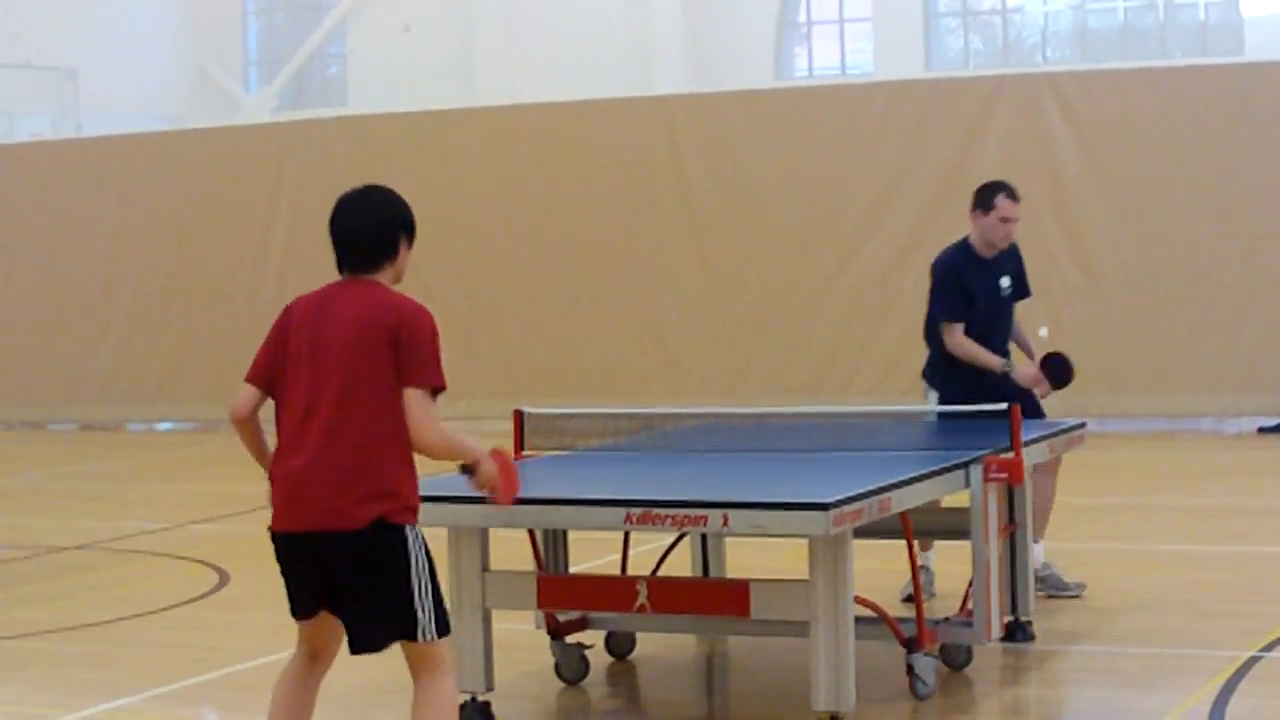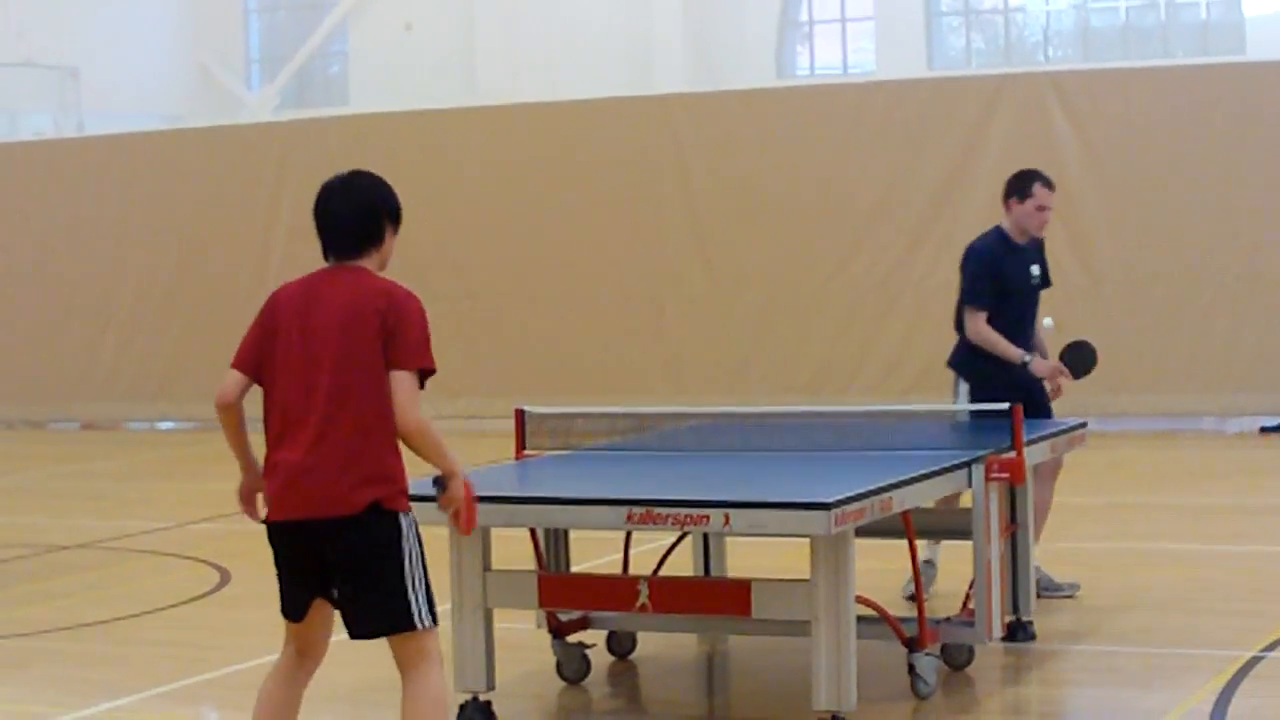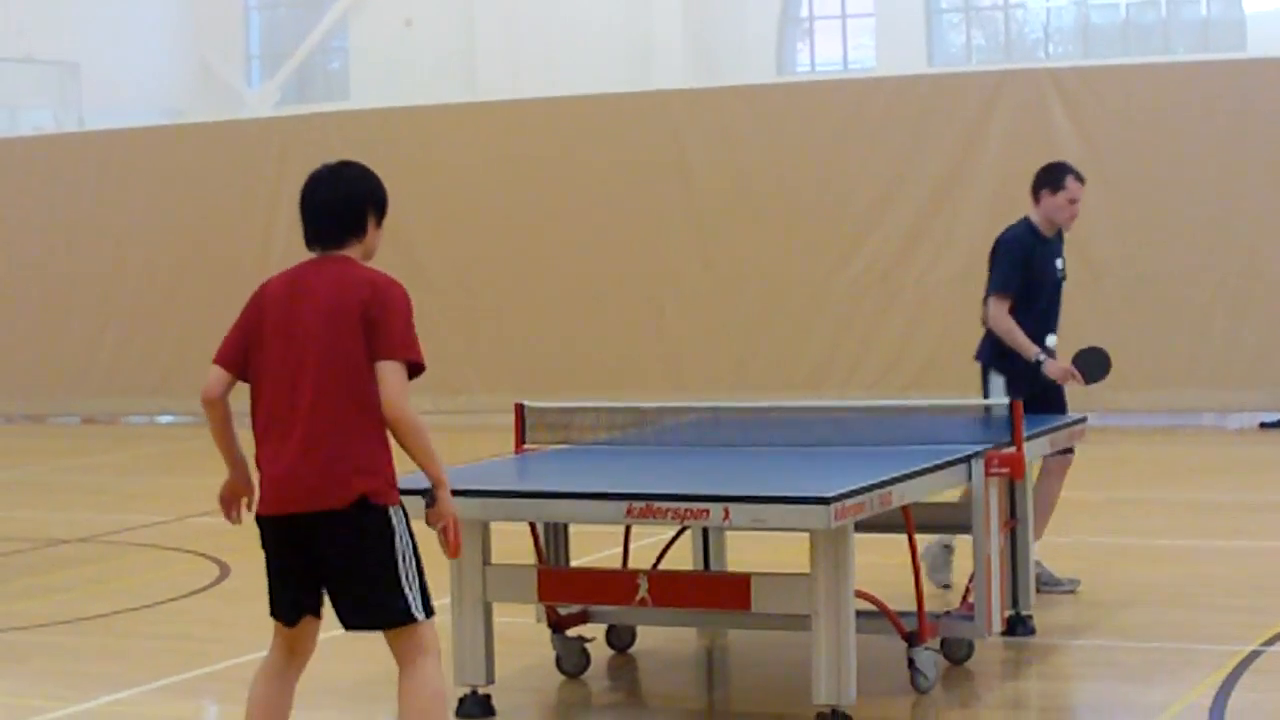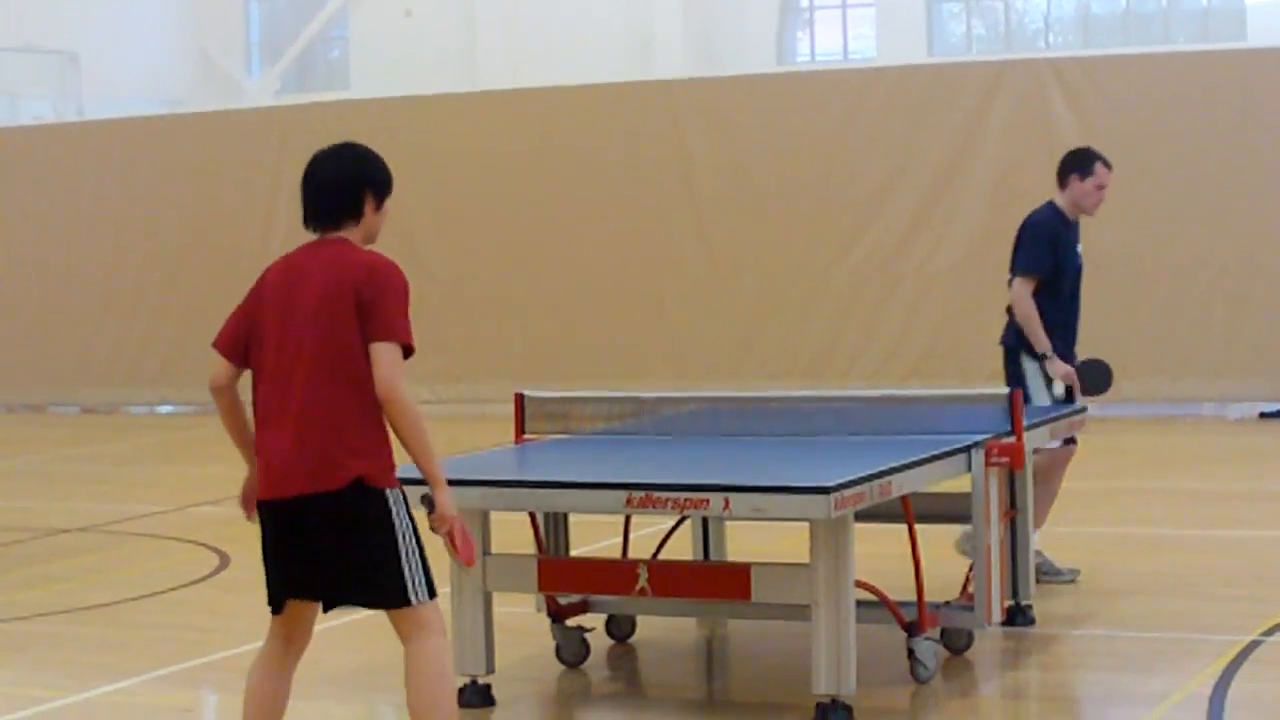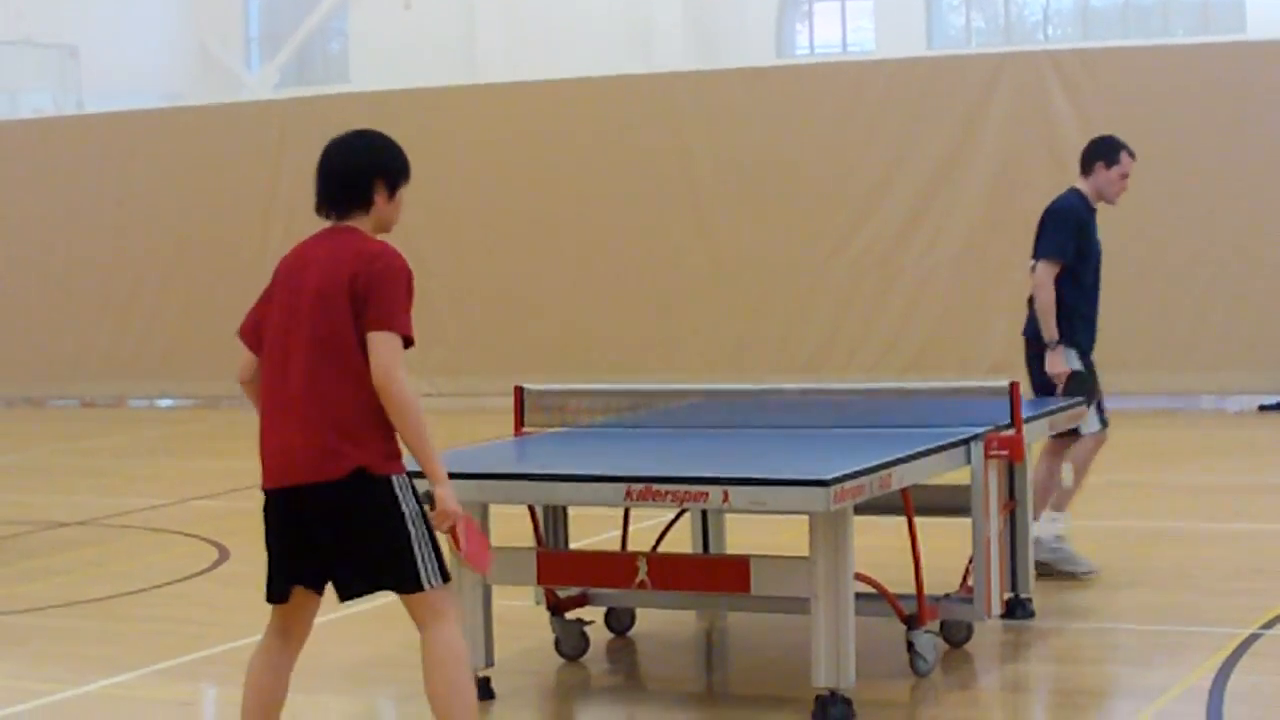
dt=0.1s
person 1, frame 1
left shoulder: (297, 313)
right shoulder: (409, 318)
left elbow: (242, 412)
right elbow: (424, 435)
right wrist: (478, 453)
left hip: (295, 516)
right hip: (374, 517)
left knee: (314, 649)
right knee: (433, 665)
person 1, frame 2
left shoulder: (284, 300)
right shoulder: (396, 303)
left elbow: (227, 396)
right elbow: (406, 416)
left wrist: (251, 469)
right wrist: (453, 471)
left hip: (290, 507)
right hip: (368, 506)
left knee: (302, 649)
right knee: (422, 657)
person 1, frame 3
left shoulder: (270, 294)
right shoulder: (381, 293)
left elbow: (212, 391)
right elbow: (394, 408)
left wrist: (237, 470)
right wrist: (440, 483)
left hip: (281, 502)
right hip: (357, 499)
left knee: (290, 647)
right knee: (418, 649)
person 1, frame 4
left shoulder: (273, 277)
right shoulder: (378, 274)
left elbow: (220, 382)
right elbow: (390, 389)
left wrist: (256, 462)
right wrist: (437, 479)
left hip: (279, 485)
right hip: (352, 480)
left knee: (287, 635)
right knee: (424, 629)
person 1, frame 5
left shoulder: (292, 264)
right shoulder: (381, 263)
left elbow: (249, 372)
right elbow: (387, 378)
right wrist: (439, 477)
left hip: (287, 475)
right hip: (358, 470)
left knee: (286, 626)
right knee: (439, 614)
person 2, frame 1
left shoulder: (1010, 255)
right shoulder: (949, 265)
right elbow: (953, 340)
left wrist: (1034, 359)
right wrist: (1010, 371)
left hip: (1002, 378)
right hip: (951, 382)
left knee: (1047, 456)
left ankle: (1036, 565)
right ankle: (924, 566)
person 2, frame 2
left shoulder: (1036, 247)
right shoulder: (984, 253)
right elbow: (974, 327)
left wrist: (1046, 358)
right wrist: (1029, 360)
left hip: (1023, 378)
right hip: (980, 377)
left knee: (1050, 461)
right ankle: (929, 561)
person 2, frame 3
left shoulder: (1054, 241)
right shoulder: (1014, 243)
right elbow: (995, 314)
left wrist: (1054, 360)
right wrist: (1042, 359)
left hip: (1041, 372)
right hip: (1007, 370)
left knee: (1060, 460)
right ankle: (944, 545)
person 2, frame 4
left shoulder: (1068, 227)
right shoulder: (1042, 226)
right elbow: (1019, 295)
right wrist: (1048, 357)
left hip: (1056, 356)
right hip: (1033, 356)
left knee: (1063, 449)
right knee: (1046, 447)
left ankle: (1029, 550)
person 2, frame 5
left shoulder: (1080, 211)
right shoulder: (1067, 212)
right elbow: (1042, 280)
right wrist: (1054, 346)
left hip: (1066, 341)
right hip: (1061, 342)
left knee: (1062, 440)
right knee: (1092, 432)
left ankle: (1036, 538)
right ankle: (1049, 534)
